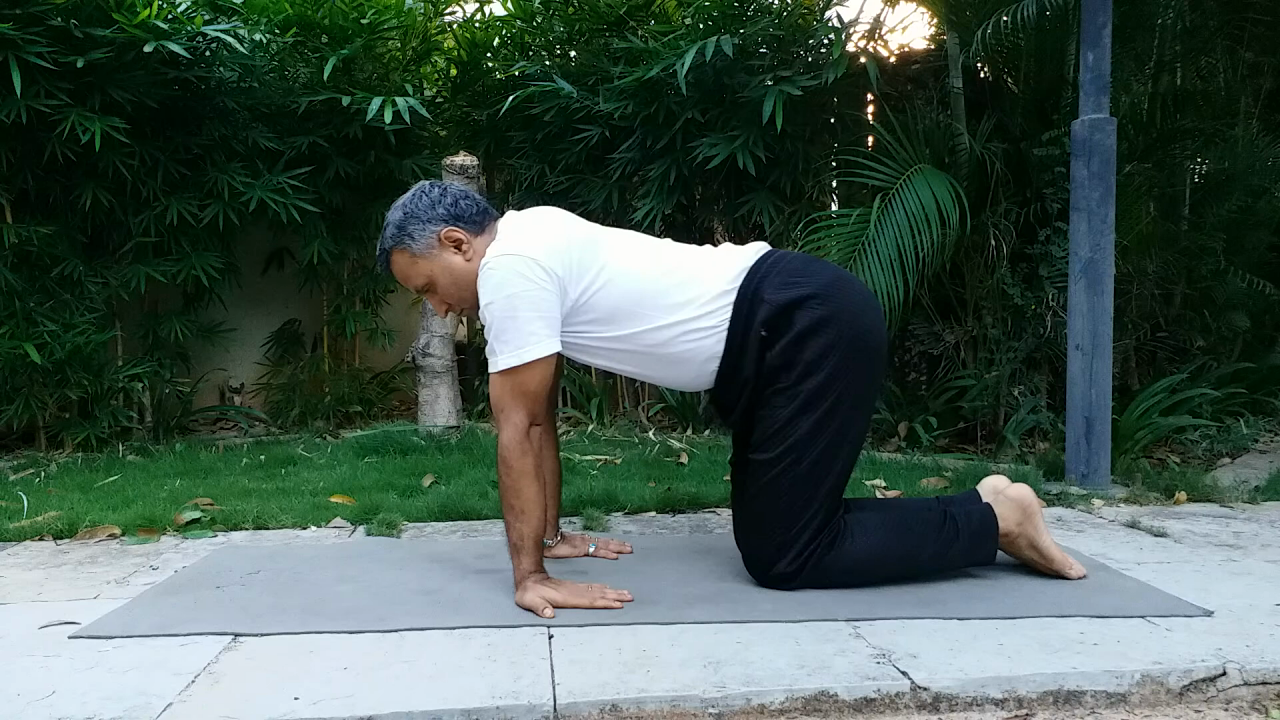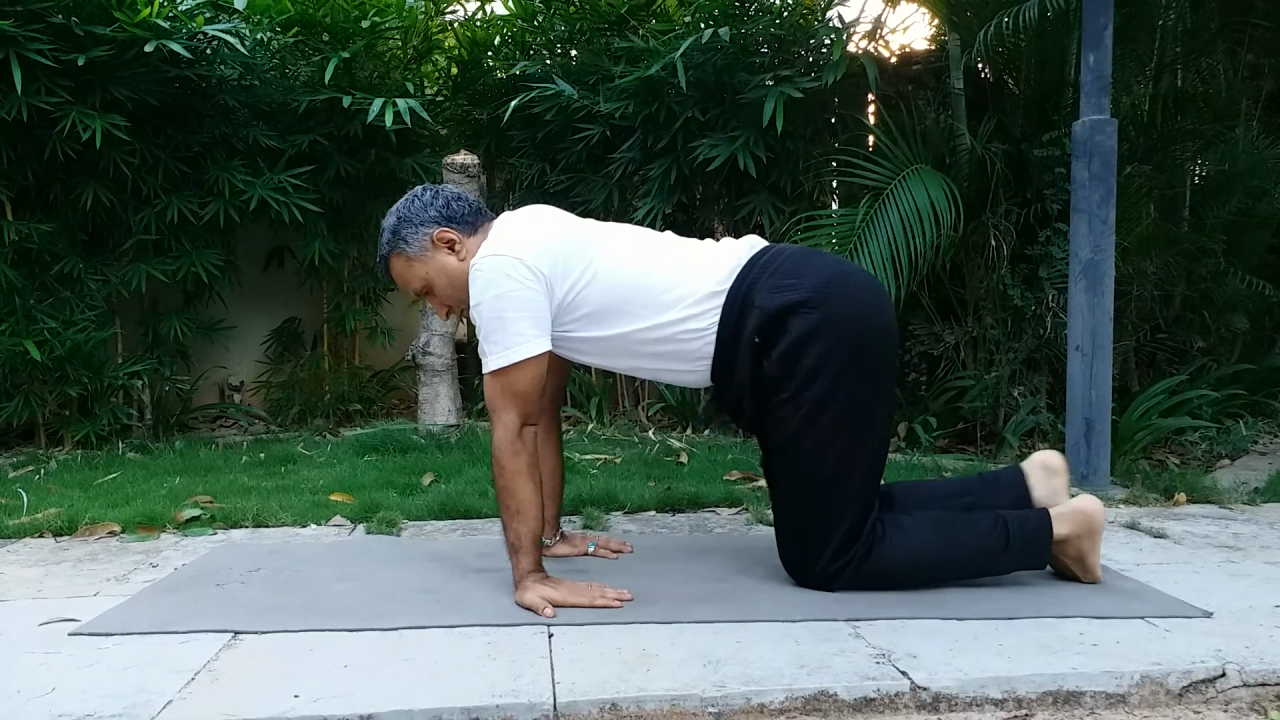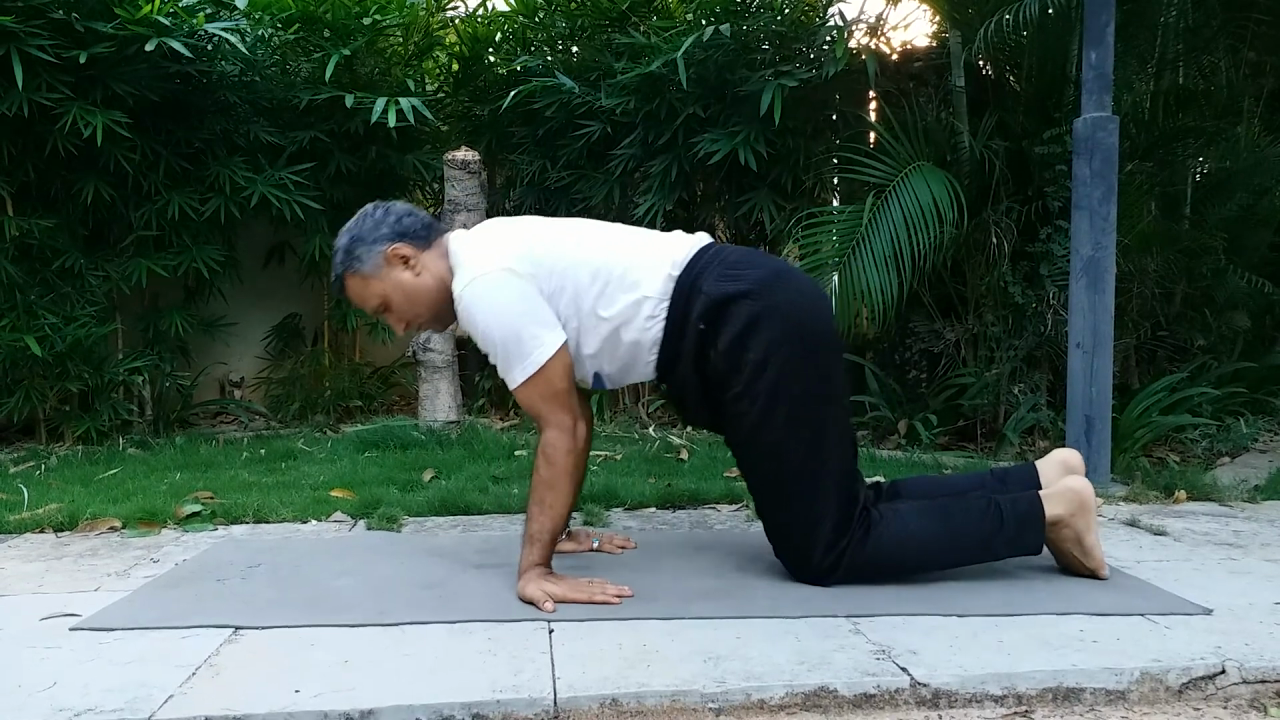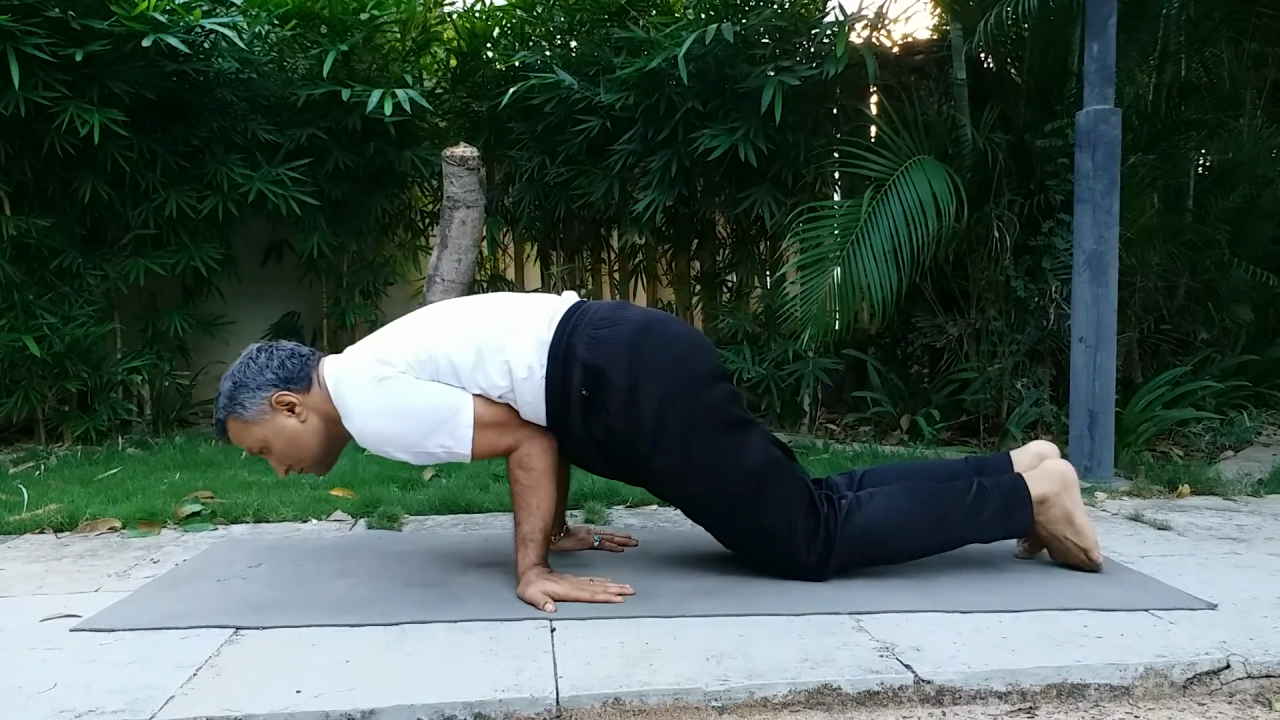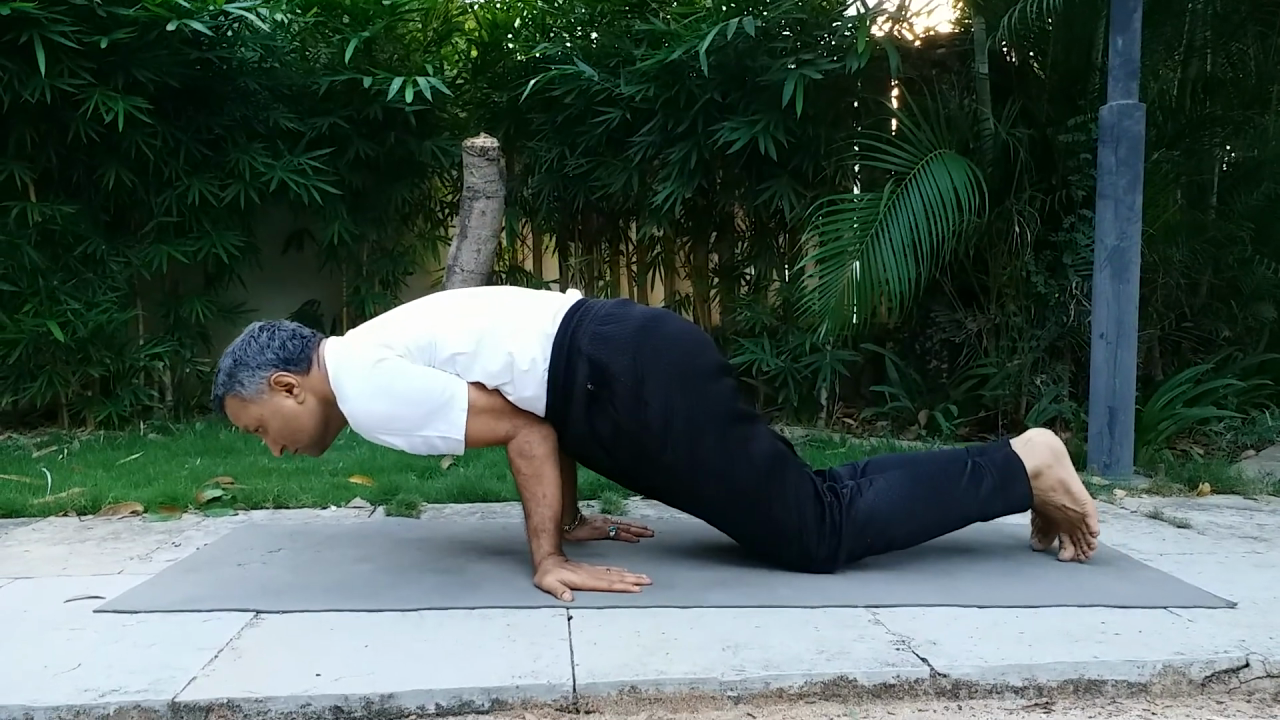
dt=1s
person 1, frame 1
left shoulder: (510, 271)
right shoulder: (528, 248)
left elbow: (519, 430)
right elbow: (539, 418)
left wrist: (530, 575)
right wrist: (550, 534)
left hip: (810, 327)
right hip: (796, 323)
left knee: (783, 557)
right knee: (773, 527)
left ankle: (996, 521)
right ankle: (980, 505)
person 1, frame 2
left shoulder: (498, 269)
right shoulder: (528, 246)
left elbow: (514, 429)
right elbow: (542, 412)
left wrist: (527, 574)
right wrist: (550, 533)
left hip: (812, 325)
right hip: (812, 309)
left knee: (828, 556)
right knee: (826, 514)
left ankle: (1055, 528)
right ankle: (1026, 486)
person 1, frame 3
left shoulder: (483, 286)
right shoulder: (489, 258)
left elbow: (565, 427)
right elbow: (568, 410)
left wrist: (535, 566)
right wrist: (557, 529)
left hip: (753, 325)
right hip: (758, 313)
left knee: (826, 549)
right knee: (833, 512)
left ankle: (1043, 508)
right ankle: (1039, 477)
person 1, frame 4
left shoulder: (366, 405)
right shoulder: (379, 372)
left elbow: (524, 438)
left wrist: (531, 569)
right wrist: (554, 529)
left hip: (633, 382)
right hip: (630, 360)
left knee: (813, 540)
right knee: (803, 503)
left ankle: (1026, 492)
right ankle: (1014, 469)
person 1, frame 5
left shoulder: (365, 392)
right shoulder: (379, 355)
left elbow: (523, 429)
left wrist: (547, 560)
right wrist: (567, 519)
left hip: (634, 380)
right hip: (627, 362)
left knee: (820, 530)
right knee: (802, 501)
left ankle: (1022, 467)
right ankle: (1013, 467)
